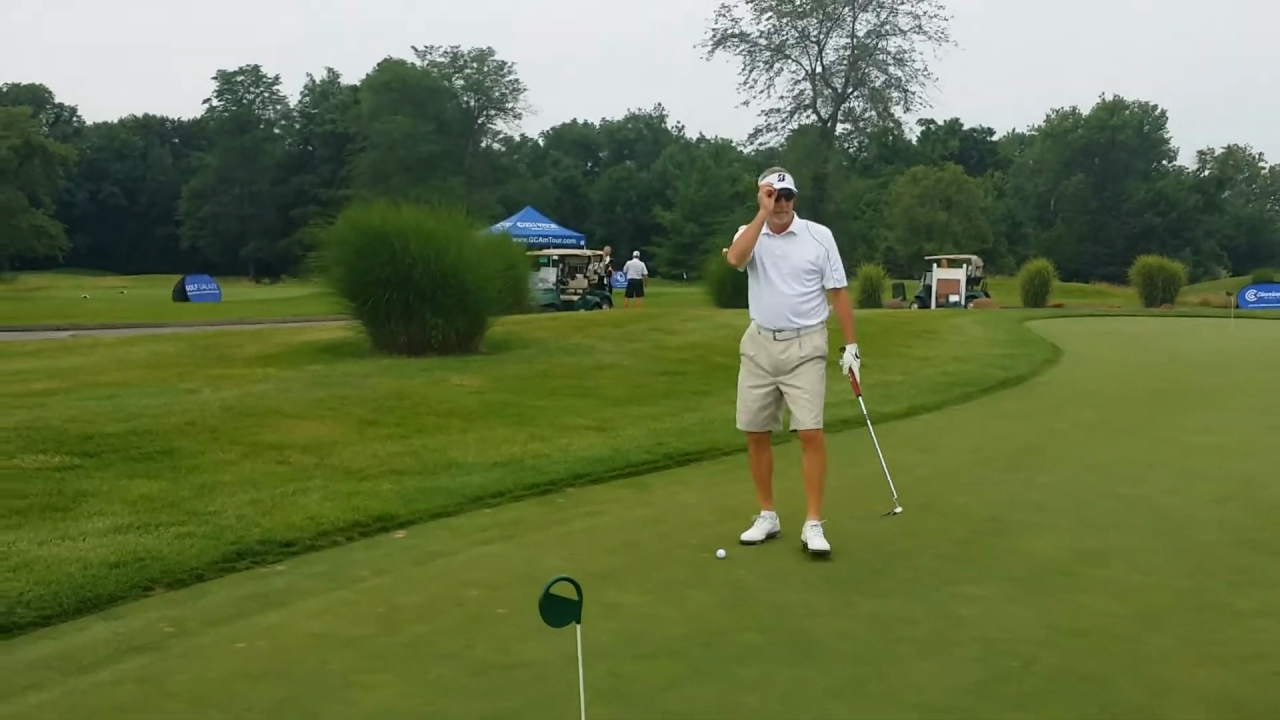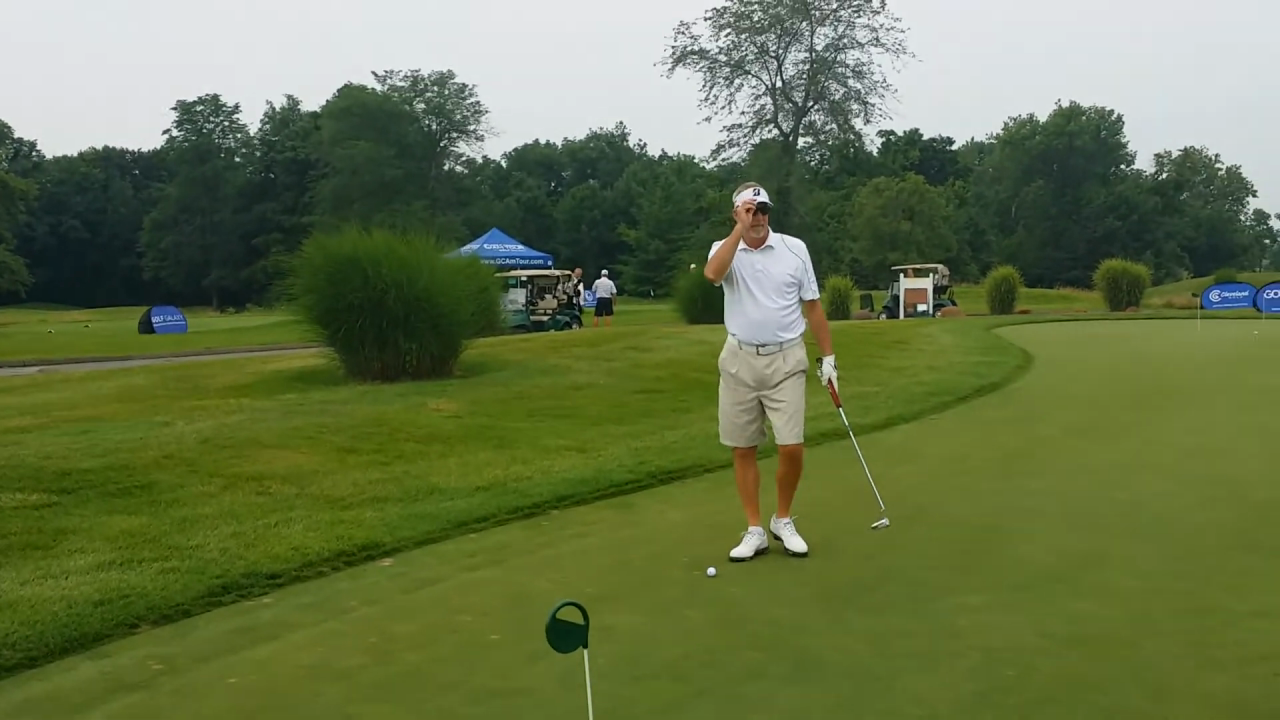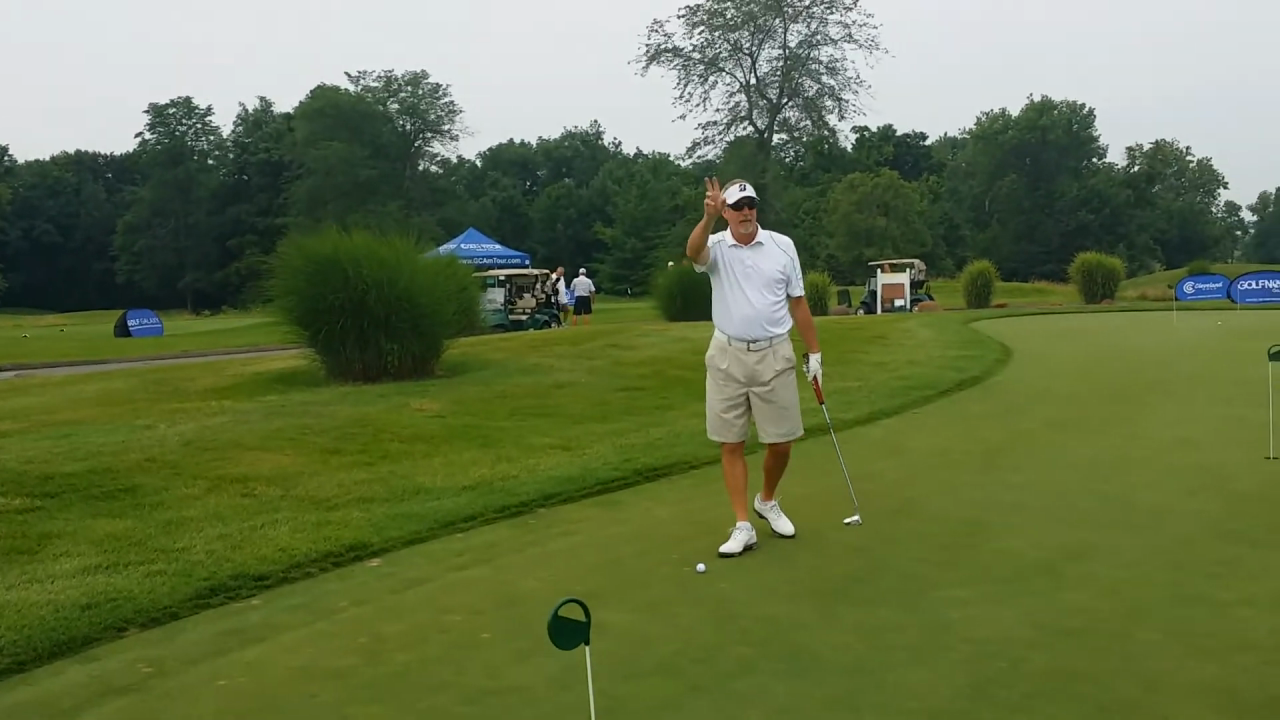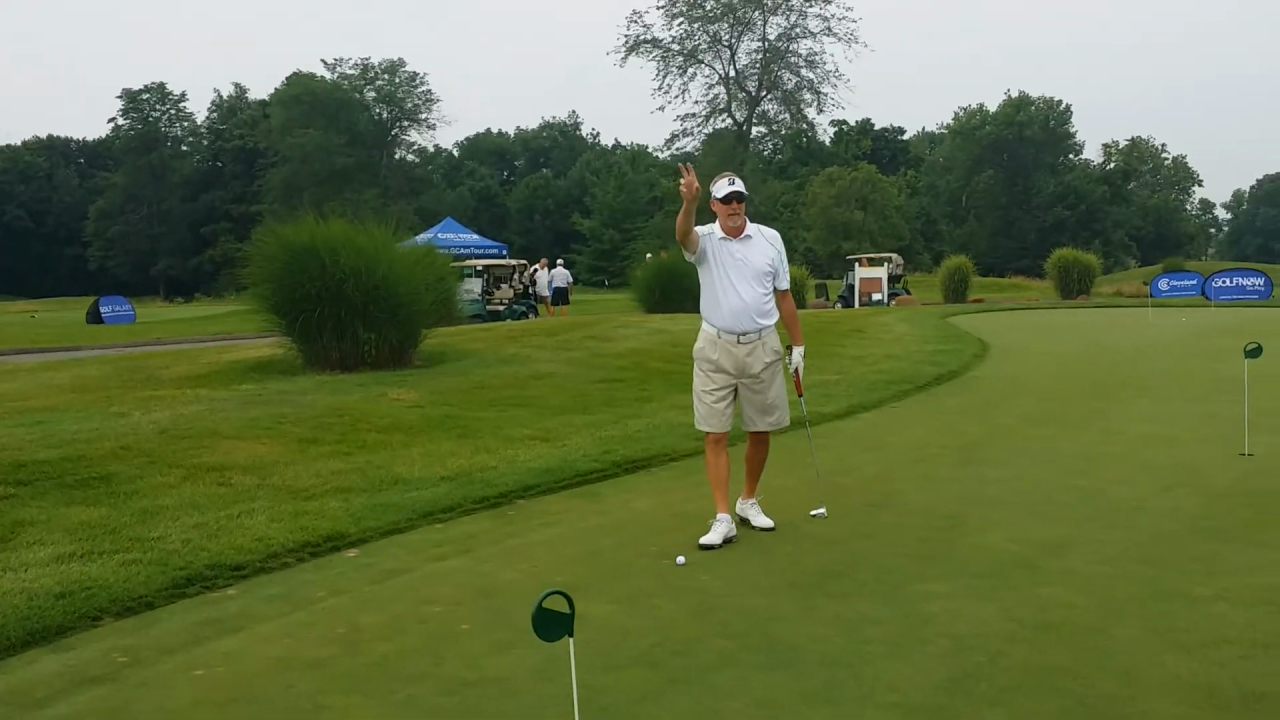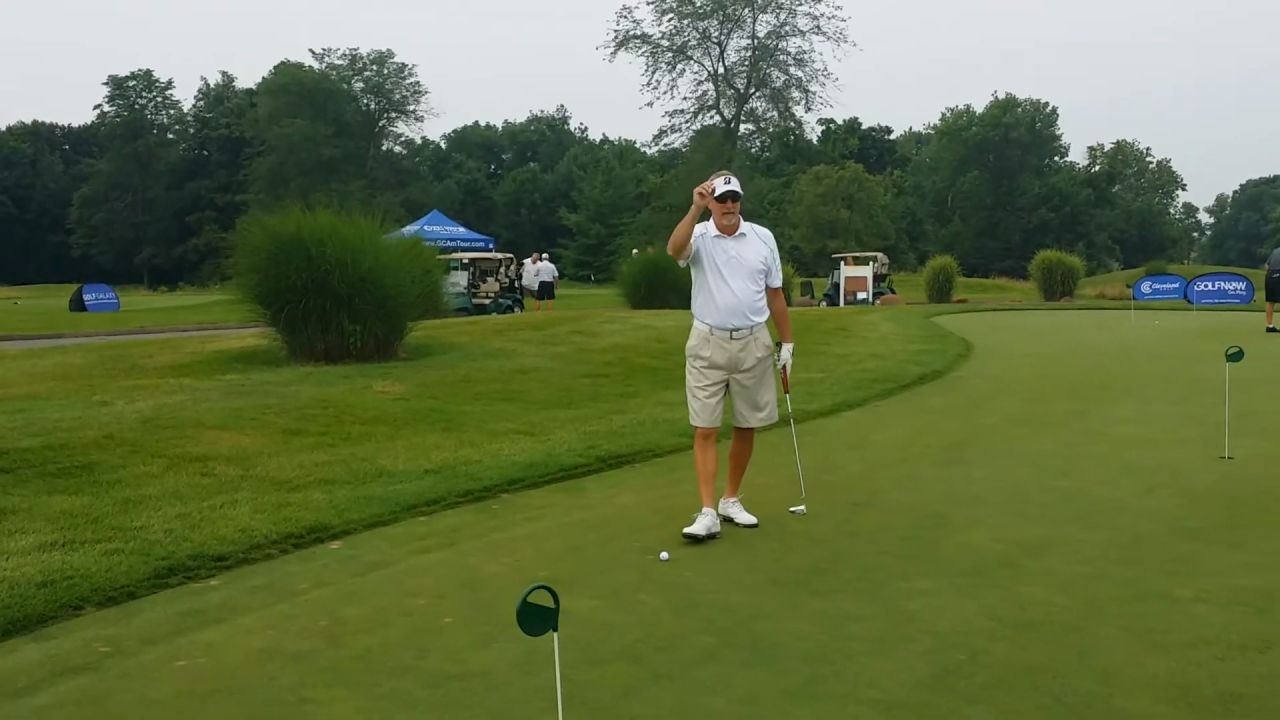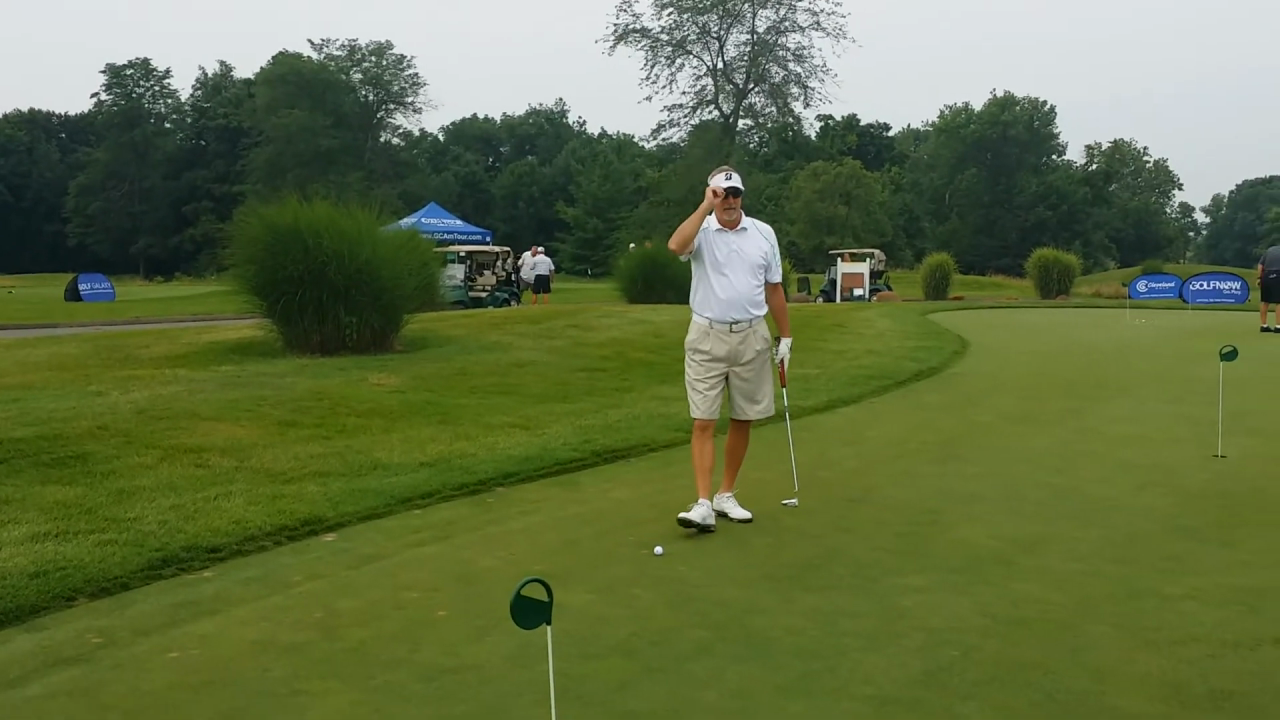
dt=0.2s
person 1, frame 1
left shoulder: (819, 235)
right shoulder: (749, 234)
left elbow: (838, 294)
right elbow: (734, 259)
left wrist: (850, 346)
right wrist: (763, 214)
left hip: (805, 346)
right hip: (759, 345)
left knee: (810, 433)
right knee: (756, 434)
left ankle: (814, 524)
right ankle: (767, 516)
person 1, frame 2
left shoulder: (795, 249)
right shoulder: (726, 251)
left elbow: (812, 307)
right elbow: (712, 273)
left wrist: (828, 357)
right wrist: (740, 228)
left hip: (786, 360)
right hip: (739, 361)
left knee: (791, 448)
right knee: (743, 450)
left ankle: (783, 520)
right ankle: (755, 531)
person 1, frame 3
left shoulder: (783, 245)
right shoulder: (715, 247)
left elbow: (798, 304)
right elbow: (693, 251)
left wrist: (814, 353)
right wrist: (709, 215)
left hip: (774, 355)
right hip: (727, 357)
left knee: (780, 442)
right knee: (731, 446)
left ankle: (768, 501)
right ankle: (743, 527)
person 1, frame 4
left shoulder: (771, 239)
right shoulder: (704, 239)
left elbow: (784, 297)
right elbow: (682, 236)
left wrist: (798, 346)
right wrist: (689, 202)
left hip: (763, 348)
right hip: (715, 349)
left knee: (760, 432)
right knee: (716, 436)
left ankle: (748, 501)
right ankle: (722, 519)
person 1, frame 5
left shoulder: (763, 238)
right shoulder: (698, 237)
left elbow: (775, 295)
right elbow: (673, 251)
left wrist: (787, 343)
right wrist: (696, 208)
left hip: (753, 344)
right hip: (708, 345)
left knee: (746, 428)
right knee: (705, 430)
left ankle: (731, 500)
right ankle: (708, 514)
person 1, frame 6
left shoulder: (764, 233)
right shoulder: (700, 231)
left elbow: (774, 290)
right elbow: (675, 246)
left wrist: (785, 338)
right wrist: (706, 206)
left hip: (752, 338)
right hip: (707, 338)
left knee: (742, 421)
right knee: (703, 423)
left ankle: (726, 495)
right ankle: (703, 505)
